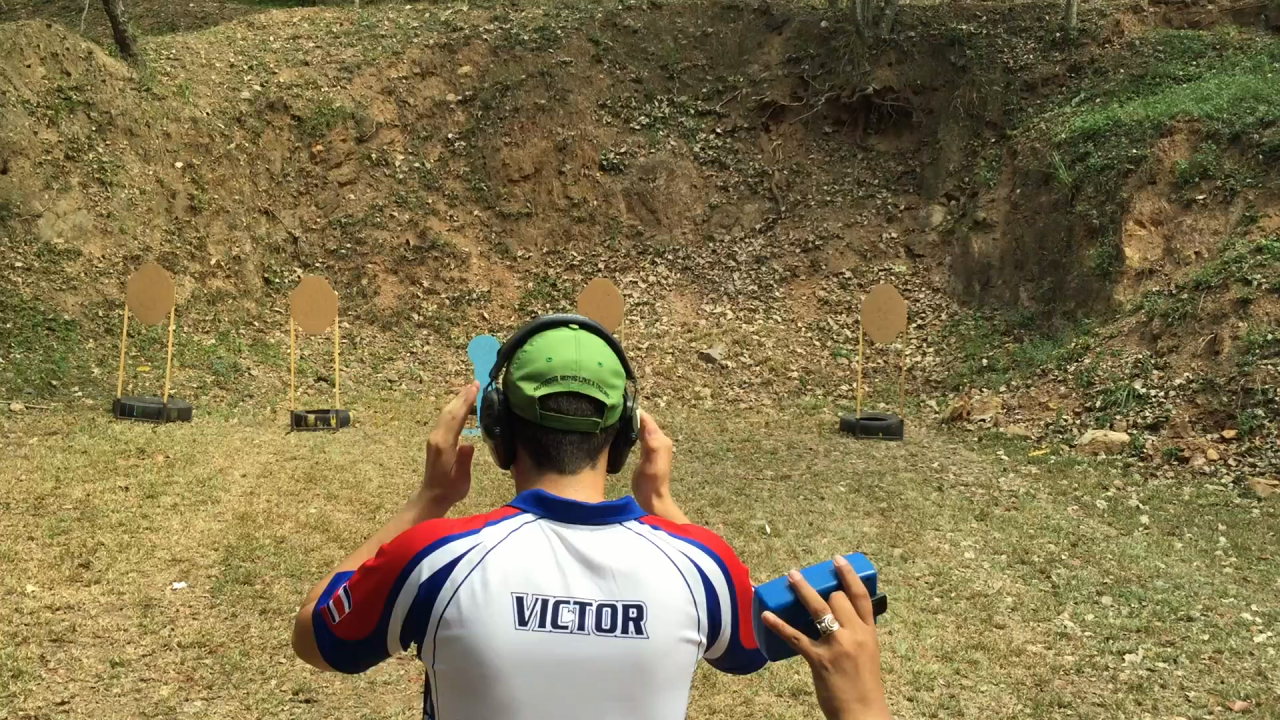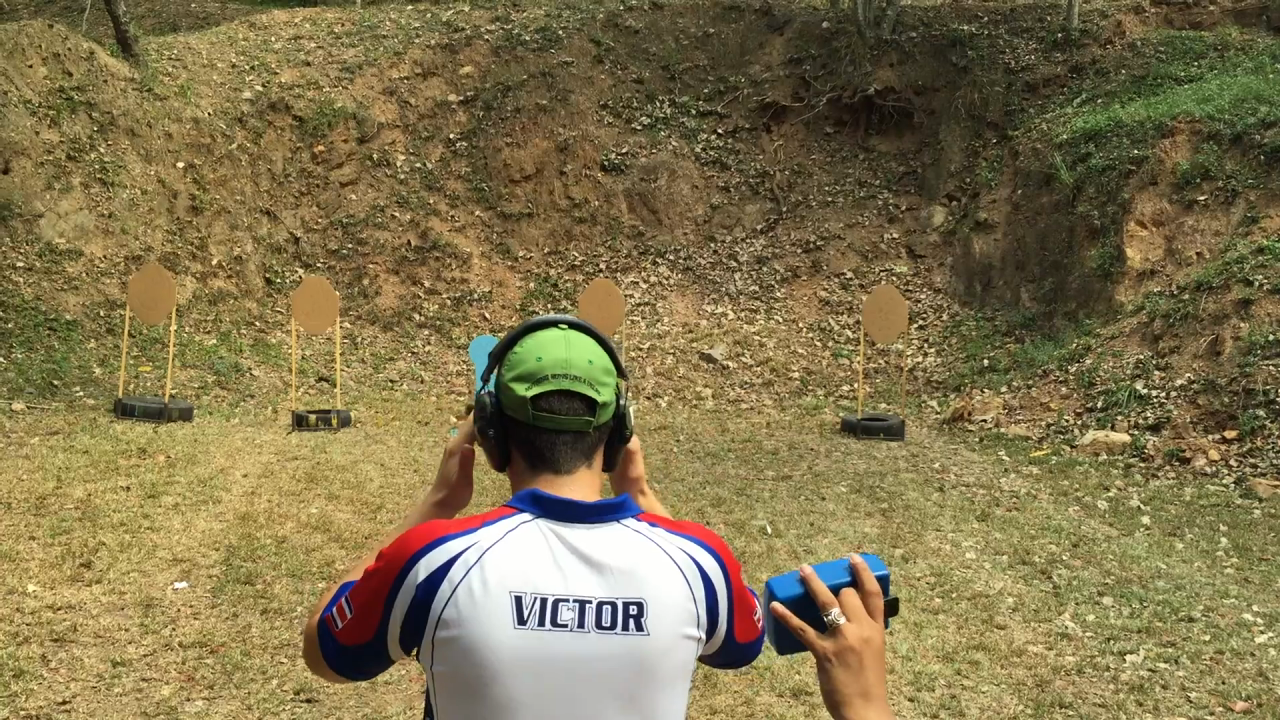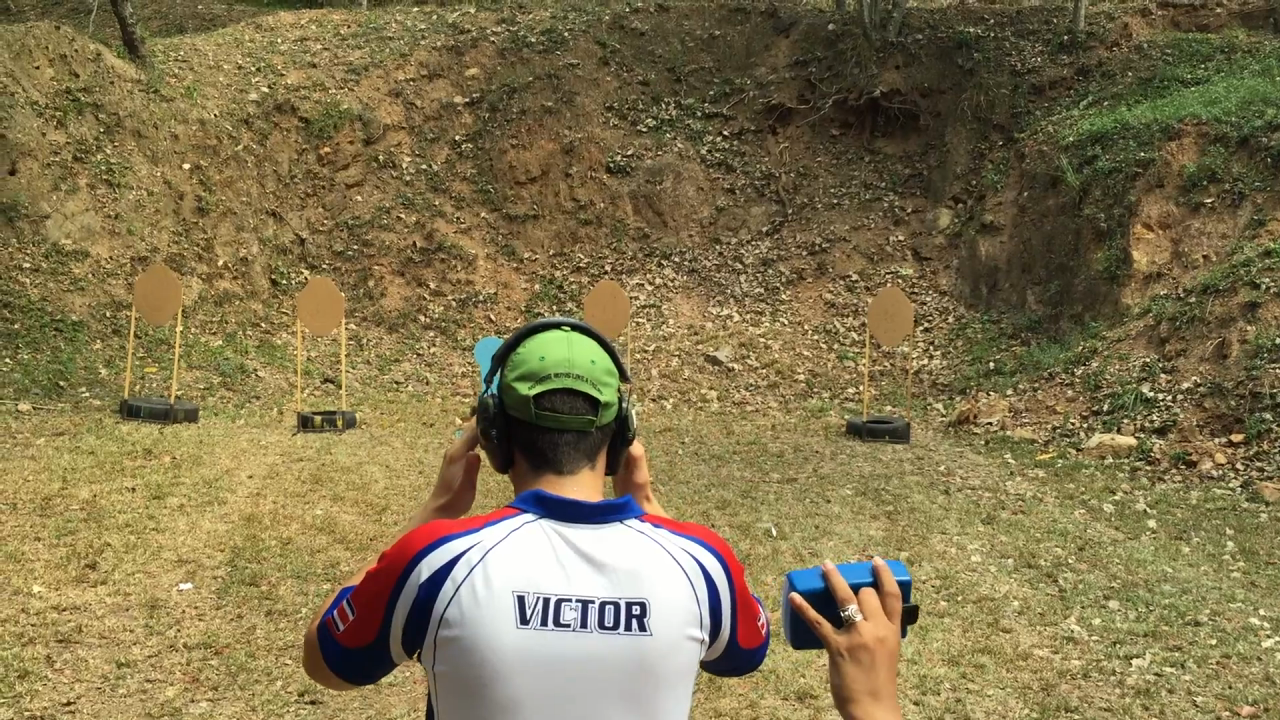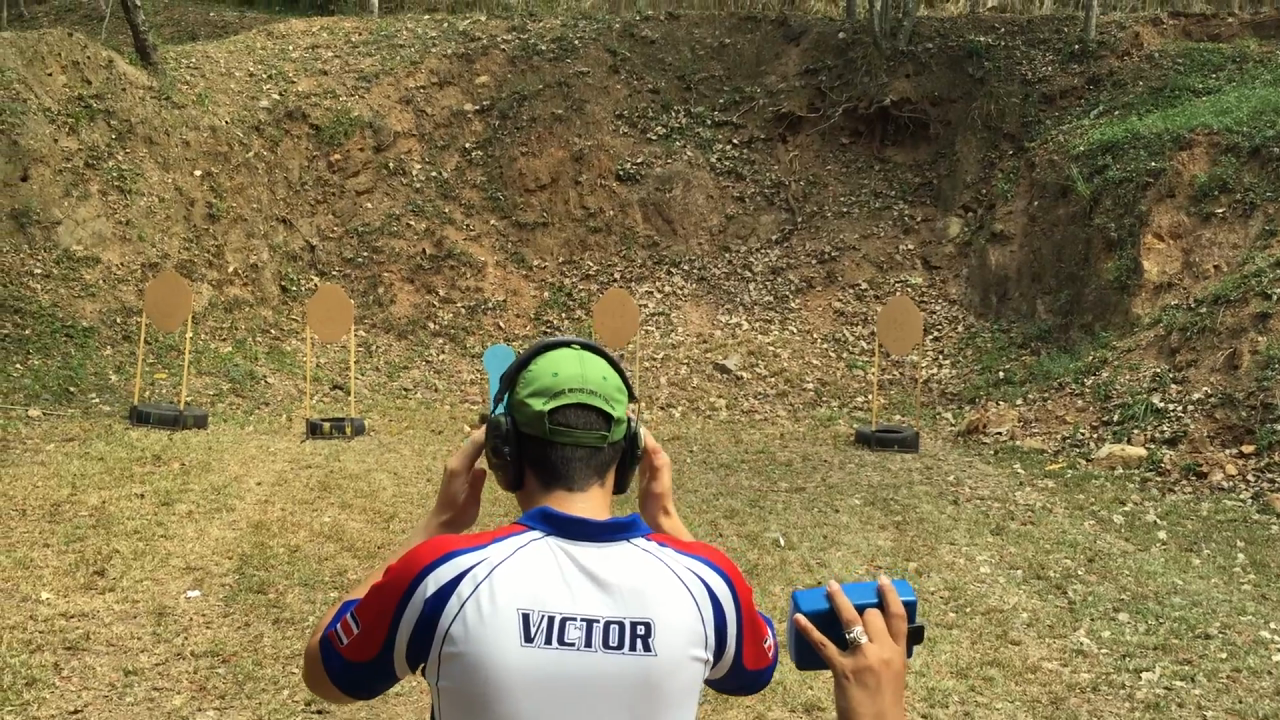
dt=0.3s
person 1, frame 1
left shoulder: (442, 556)
right shoulder: (698, 563)
left elbow: (312, 637)
right elbow: (751, 648)
left wrist: (427, 499)
right wrist: (660, 498)
person 1, frame 2
left shoulder: (438, 559)
right shoulder: (694, 559)
left elbow: (321, 651)
right elbow: (745, 640)
left wrist: (436, 503)
right wrist: (643, 497)
person 1, frame 3
left shoulder: (442, 559)
right shoulder: (698, 560)
left elbow: (323, 660)
right elbow: (748, 649)
left wrist: (436, 508)
right wrist: (647, 505)
person 1, frame 4
left shoulder: (445, 574)
right shoulder: (704, 580)
left elbow: (322, 672)
right elbow: (757, 669)
left wrist: (438, 523)
right wrist: (666, 518)
